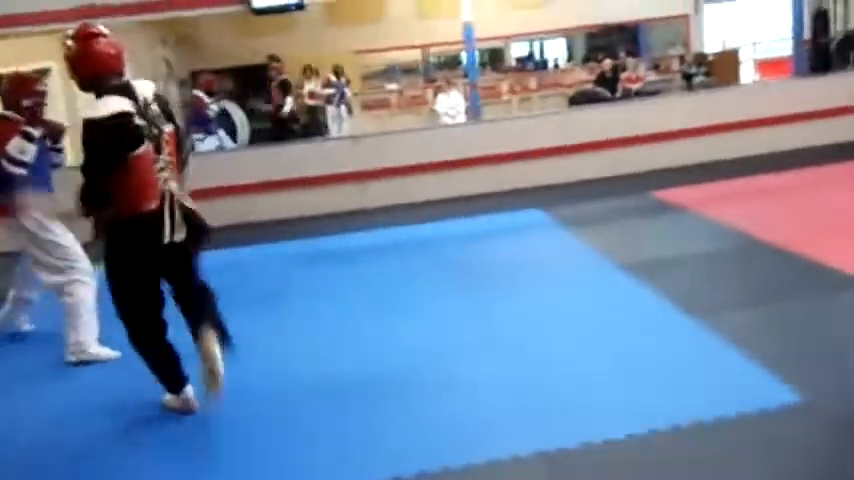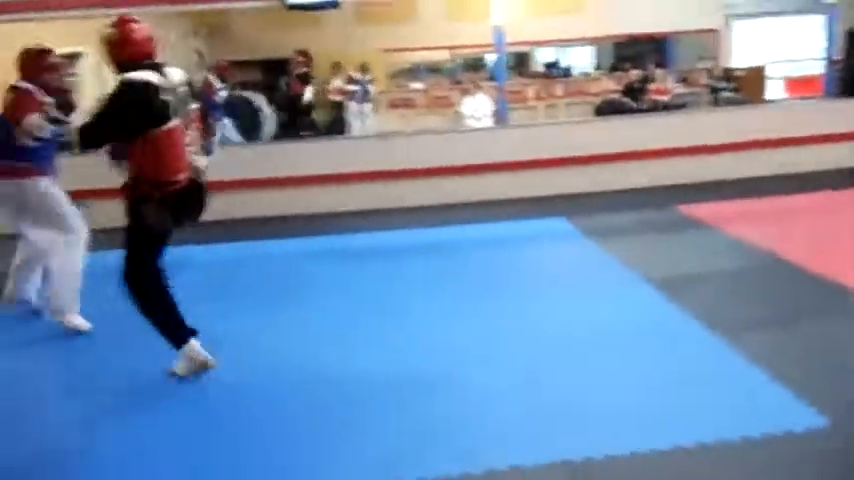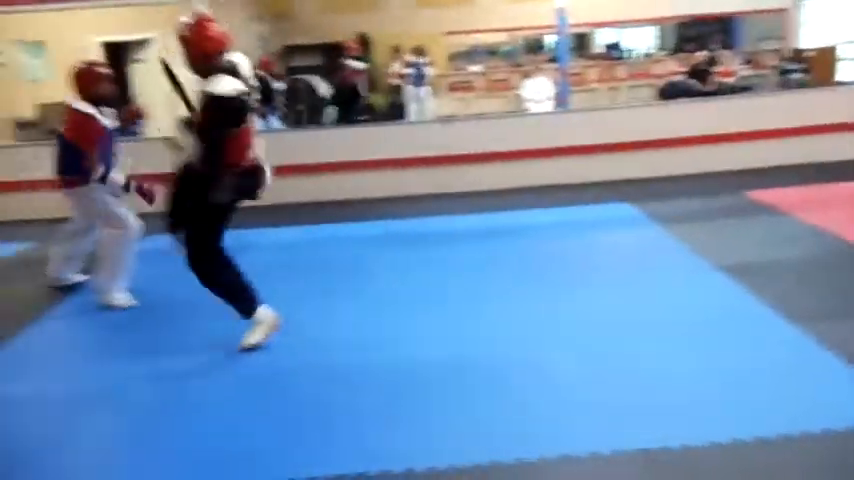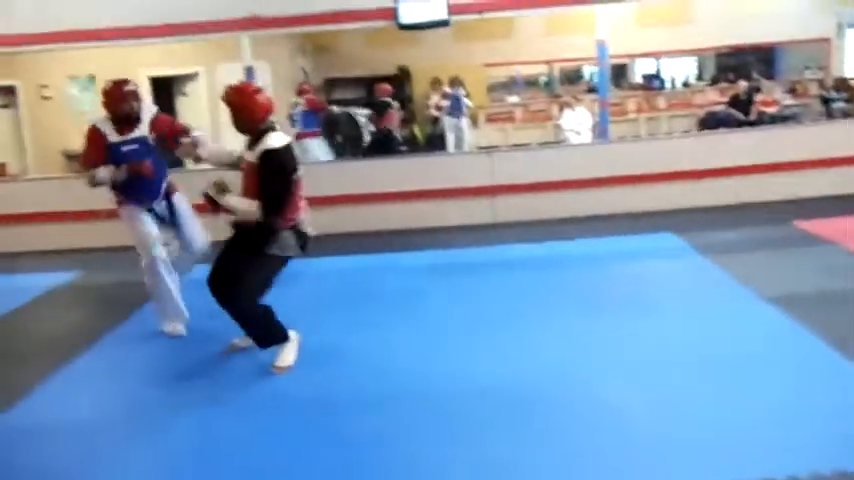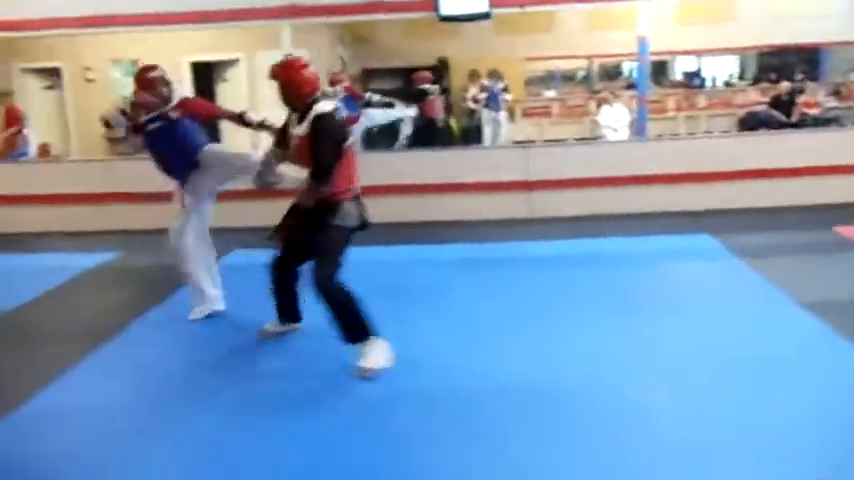
dt=0.2s
person 1, frame 1
left shoulder: (102, 120)
right shoulder: (150, 94)
left elbow: (95, 200)
left hip: (132, 233)
right hip: (175, 219)
left knee: (141, 314)
right knee: (189, 290)
left ankle: (179, 391)
right ankle: (209, 335)
person 1, frame 2
left shoulder: (134, 89)
right shoulder: (174, 76)
left elbow: (89, 138)
left hip: (156, 197)
right hip: (183, 186)
left knee: (141, 276)
left ankle: (190, 349)
person 1, frame 3
left shoulder: (221, 94)
right shoulder: (235, 62)
left elbow: (209, 155)
left hip: (218, 178)
right hip: (215, 170)
left knee: (203, 251)
left ankle: (259, 315)
person 1, frame 4
left shoulder: (276, 152)
right shoulder: (258, 140)
left elbow: (271, 210)
left wrist: (224, 199)
left hip: (276, 236)
right hip: (254, 229)
left knee: (243, 300)
right knee: (220, 281)
left ankle: (284, 339)
right ankle: (254, 334)
person 1, frame 5
left shoulder: (325, 120)
right shoulder: (296, 118)
left elbow: (318, 178)
right elbow: (279, 150)
left hip: (336, 211)
right hip: (308, 208)
left knee: (324, 280)
right knee: (283, 265)
left ankle: (373, 342)
right ankle: (289, 319)
person 2, frame 1
left shoulder: (31, 126)
left elbow: (54, 162)
left wrist: (54, 139)
right wrist: (32, 131)
left hip: (32, 209)
right hip: (27, 211)
left knee: (34, 269)
right knee: (77, 269)
right ankle: (83, 344)
person 2, frame 2
left shoulder: (35, 96)
left elbow: (45, 130)
right elbow: (28, 133)
left wrist: (64, 108)
right wrist: (55, 110)
right hip: (29, 178)
left knee: (36, 234)
right knee: (72, 231)
right ankle: (64, 308)
person 2, frame 3
left shoulder: (97, 109)
right shoulder: (83, 119)
right elbow: (94, 169)
left wrist: (130, 116)
right wrist: (134, 186)
left hip: (84, 183)
right hip: (82, 184)
left knee: (84, 227)
right knee: (127, 227)
left ankle: (60, 272)
right ankle: (112, 291)
person 2, frame 4
left shoulder: (154, 120)
right shoulder: (100, 133)
left elbow: (185, 133)
right elbow: (93, 176)
left wrist: (188, 144)
right wrist: (128, 171)
left hip: (164, 194)
right hip: (134, 205)
left knee: (197, 246)
right knee: (155, 256)
right ankle: (174, 316)
person 2, frame 5
left shoulder: (183, 105)
right shoulder: (138, 113)
left elbow: (226, 114)
left wrist: (257, 125)
right wrist: (140, 106)
left hip: (213, 166)
right hip: (190, 183)
right knee: (184, 240)
right ankle: (209, 300)
